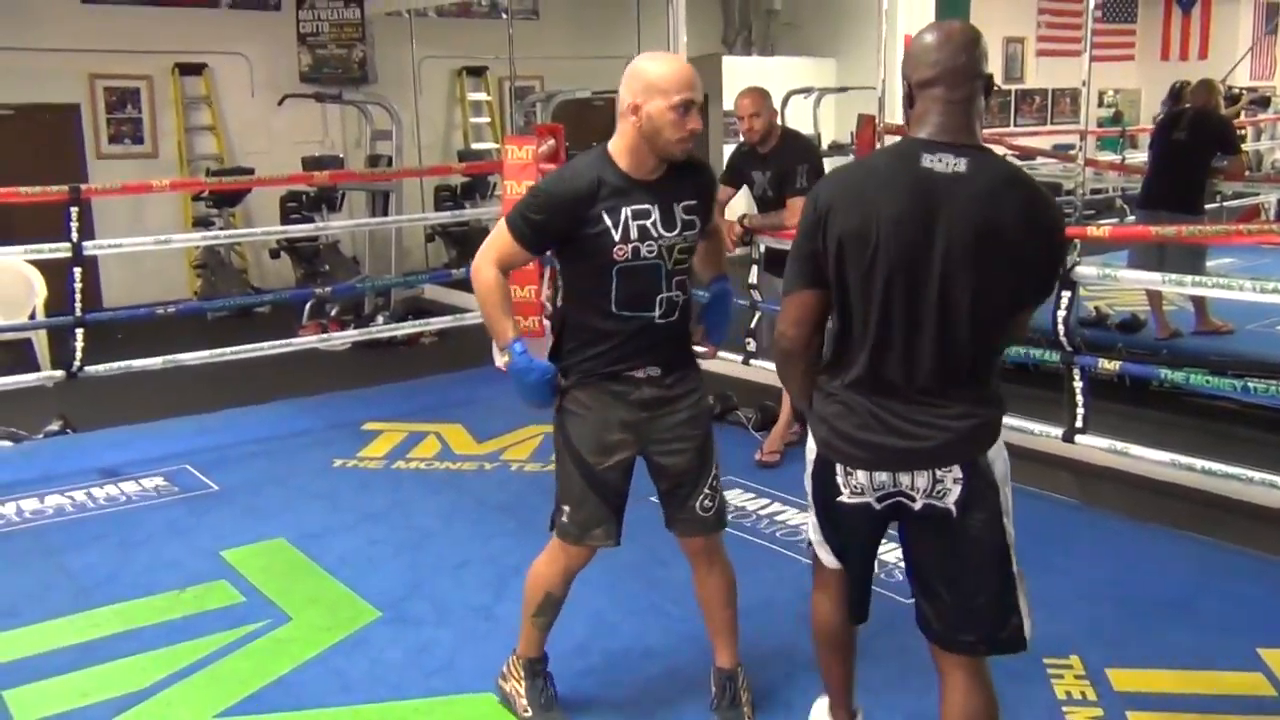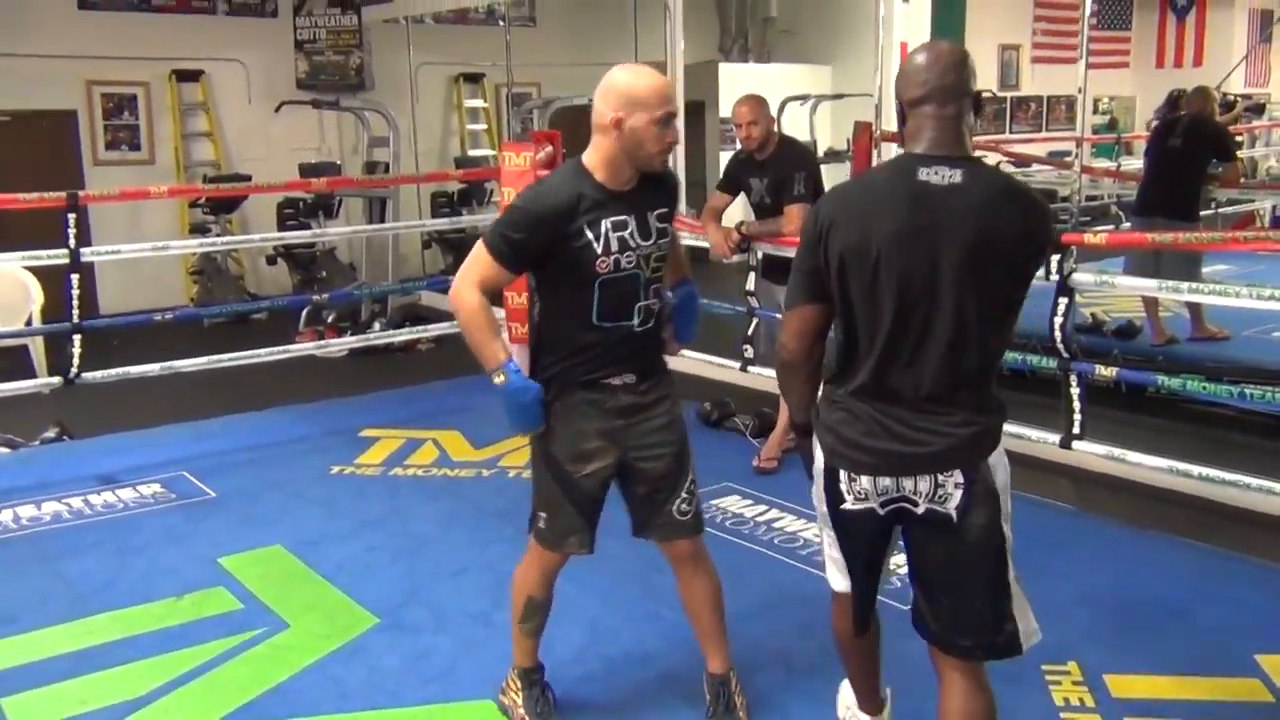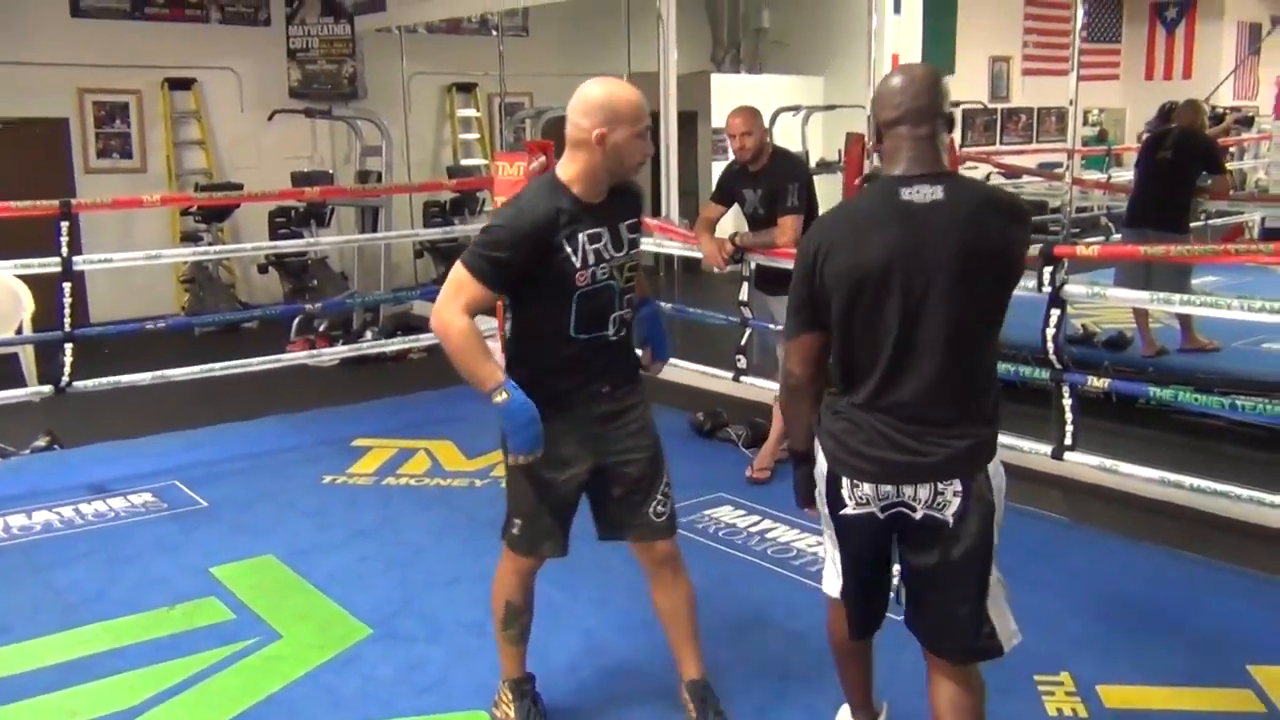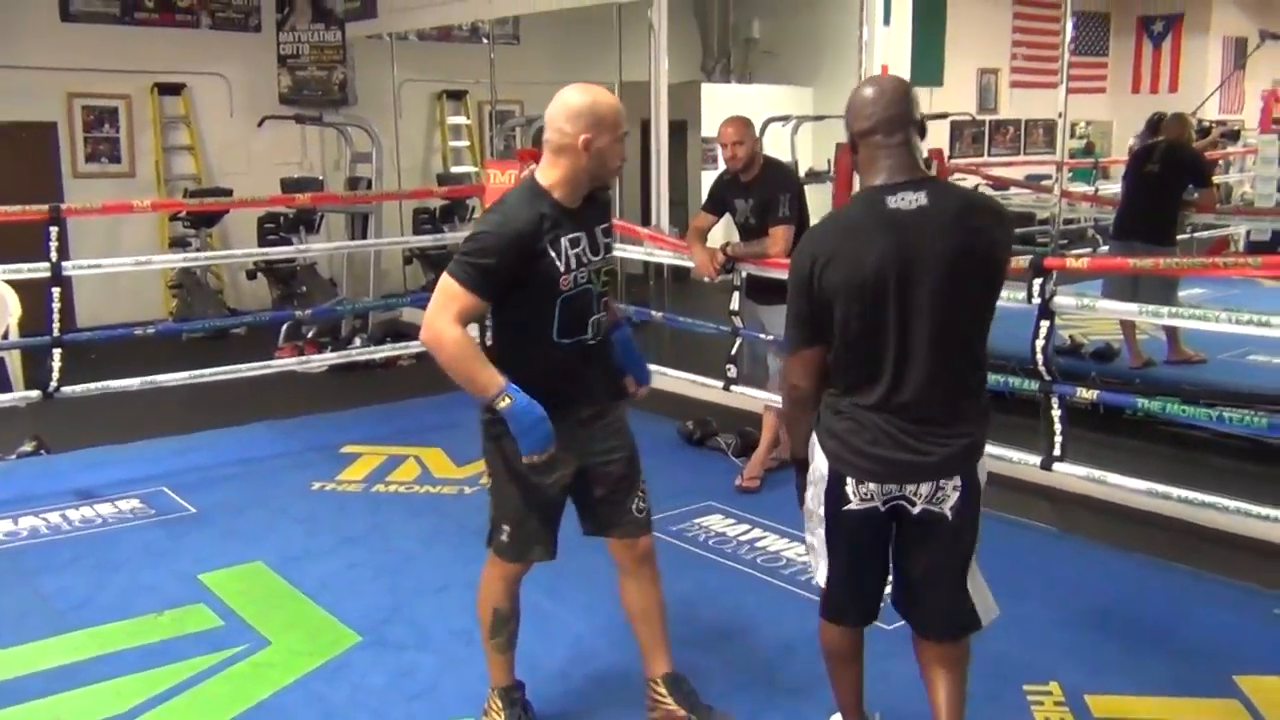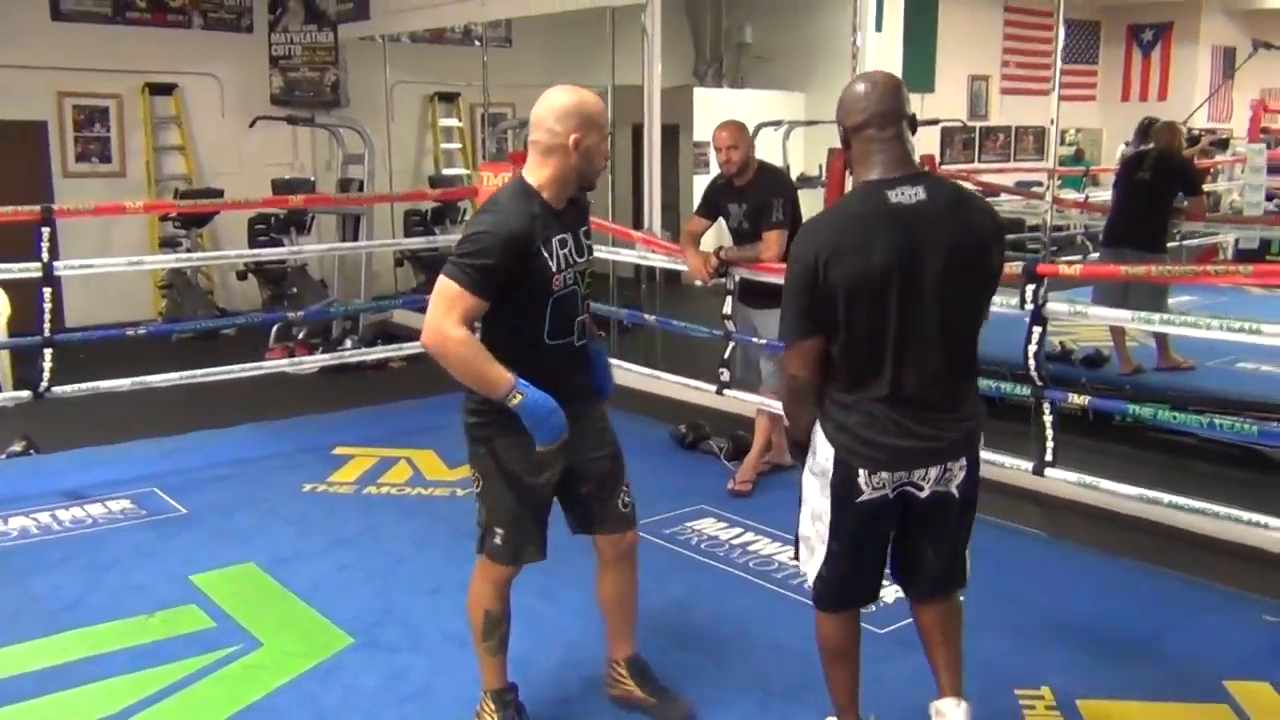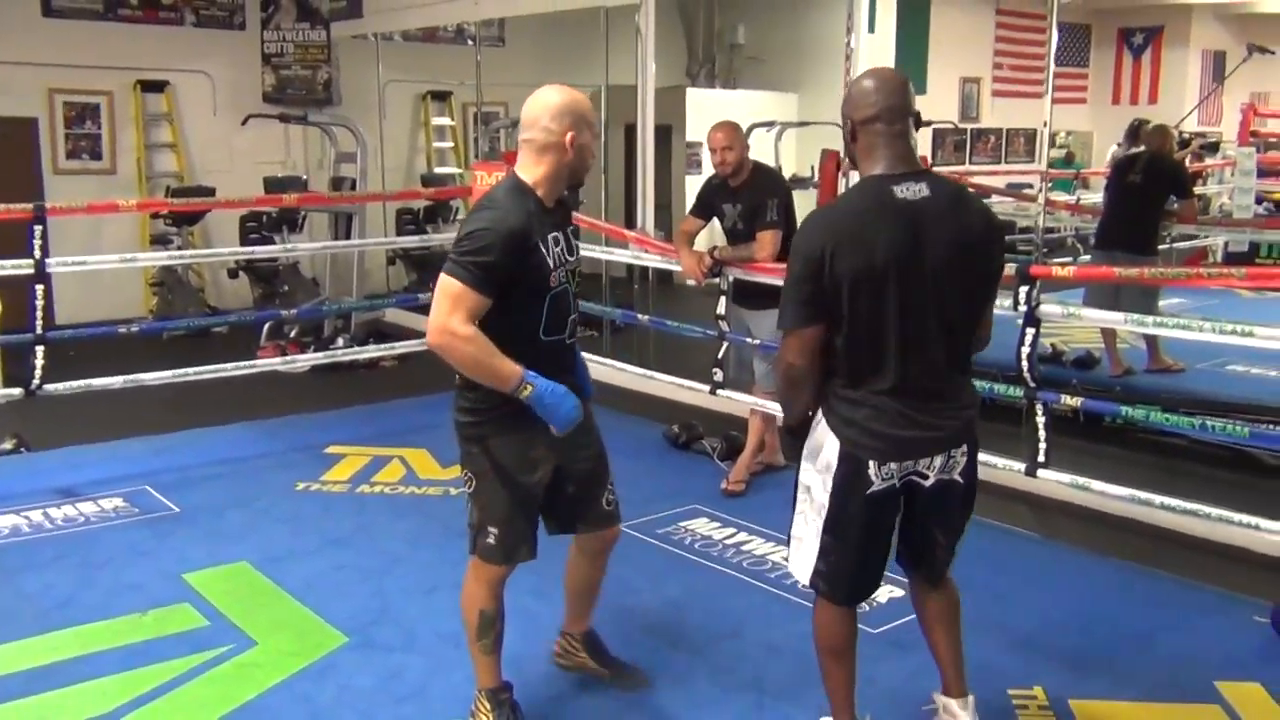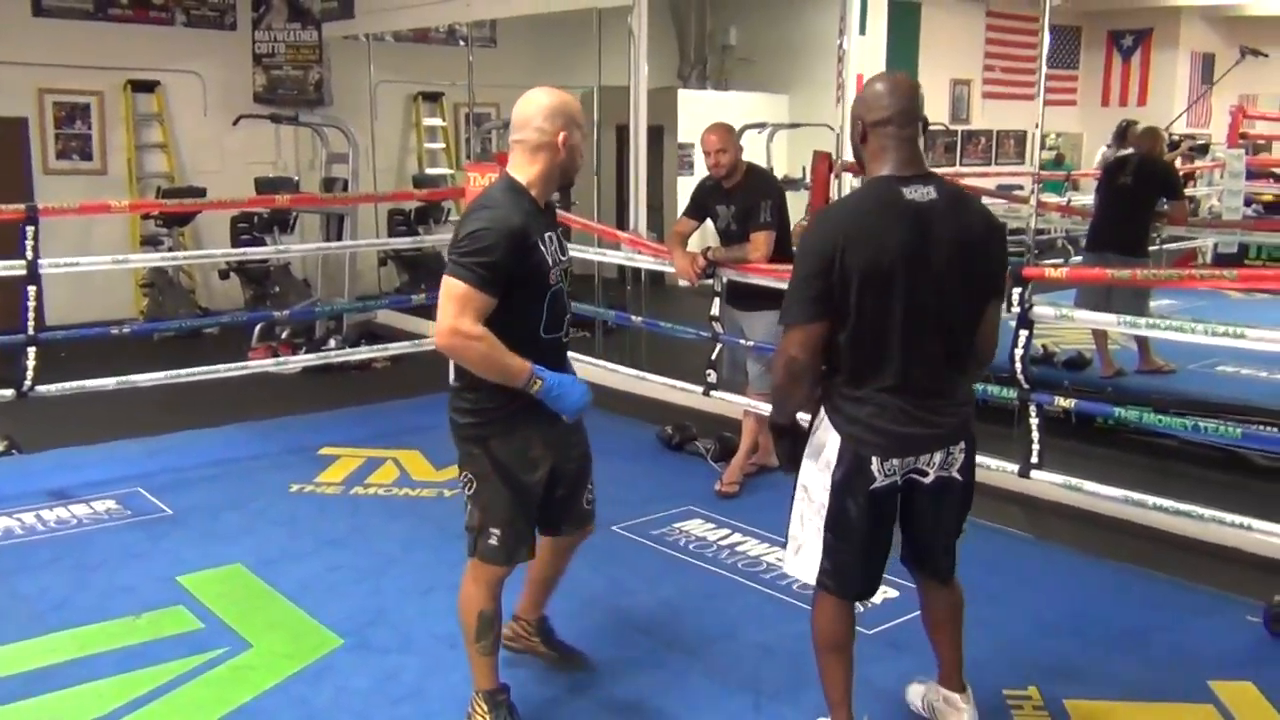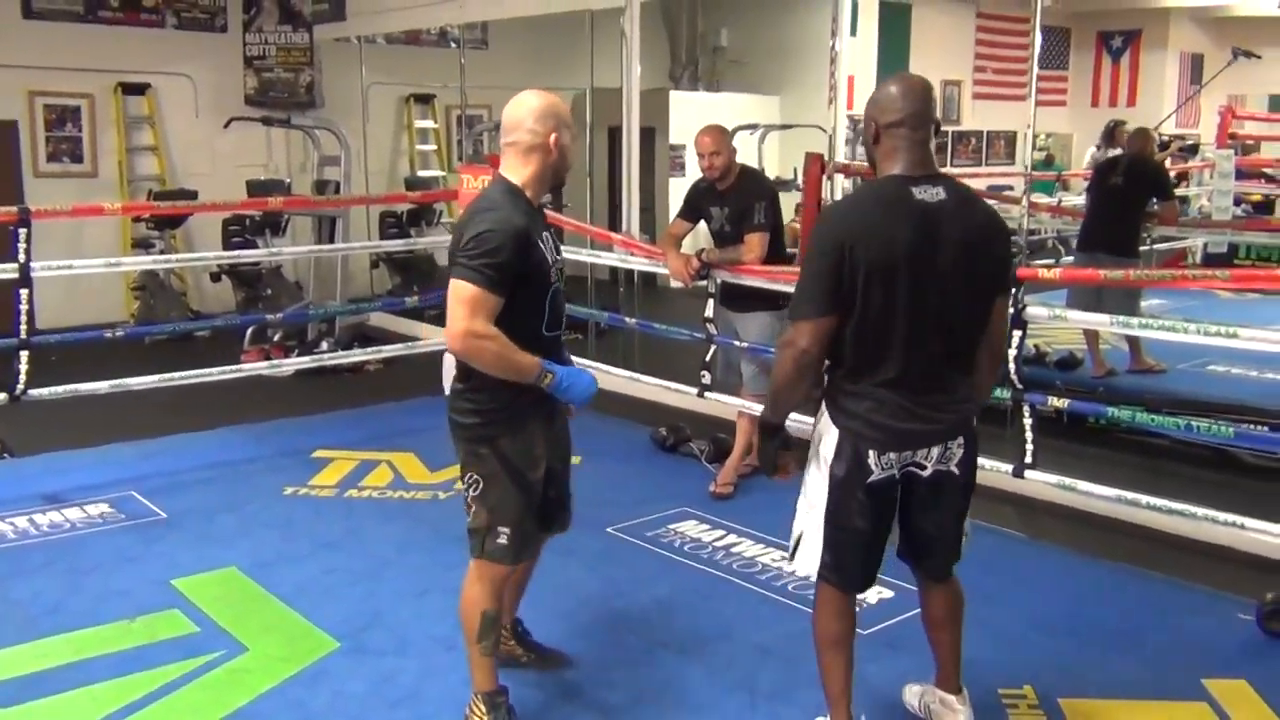
dt=0.1s
person 1, frame 1
left shoulder: (840, 191)
right shoulder: (1032, 209)
left elbow: (791, 337)
left wrist: (813, 411)
left hip: (849, 443)
right hip: (959, 454)
left knee: (834, 577)
right knee: (961, 650)
person 1, frame 2
left shoulder: (842, 207)
right shoulder: (1023, 212)
left elbow: (795, 349)
left wrist: (804, 426)
left hip: (851, 449)
right hip: (959, 457)
left knee: (851, 592)
right knee: (962, 649)
person 1, frame 3
left shoulder: (832, 232)
right shoulder: (1003, 220)
left elbow: (799, 373)
left wrist: (801, 453)
left hip: (853, 459)
right hip: (956, 466)
left knee: (850, 604)
right knee: (952, 653)
person 1, frame 4
left shoulder: (826, 242)
right shoulder: (987, 222)
left elbow: (802, 382)
left wrist: (804, 458)
left hip: (850, 458)
right hip: (949, 458)
left knee: (842, 607)
right knee: (942, 620)
person 1, frame 5
left shoulder: (824, 236)
right shoulder: (978, 220)
left elbow: (801, 372)
left wrist: (803, 440)
left hip: (854, 448)
right hip: (948, 445)
left knee: (837, 600)
right knee: (933, 588)
person 1, frame 6
left shoulder: (829, 228)
right shoulder: (976, 217)
left elbow: (799, 360)
right elbow: (978, 334)
left wrist: (795, 422)
left hip: (856, 438)
right hip: (948, 435)
left knee: (835, 591)
right knee: (931, 572)
person 1, frame 7
left shoulder: (836, 226)
right shoulder: (979, 221)
left elbow: (799, 355)
right elbow: (984, 344)
left wrist: (783, 424)
left hip: (859, 436)
right hip: (945, 433)
left knee: (836, 588)
right knee: (937, 572)
person 1, frame 8
left shoulder: (848, 220)
right shoulder: (984, 222)
left elbow: (806, 344)
right elbow: (992, 342)
left wrist: (772, 424)
left hip: (861, 431)
right hip: (946, 431)
left knee: (837, 584)
right knee: (936, 570)
person 2, frame 1
left shoulder: (694, 177)
right shoulder: (573, 188)
right elbow: (488, 266)
left wrist: (719, 294)
right wrist: (517, 352)
left hip: (677, 388)
right hip: (594, 393)
left knee: (704, 540)
right knee: (574, 545)
person 2, frame 2
left shoulder: (661, 185)
right shoulder: (550, 205)
right elbow: (466, 291)
left wrist: (682, 294)
right wrist: (509, 376)
left hip: (650, 396)
right hip: (570, 408)
left knee: (685, 546)
right knee: (549, 550)
person 2, frame 3
left shoulder: (625, 198)
right shoulder: (529, 220)
right elbow: (449, 315)
left wrist: (648, 313)
right wrist: (504, 397)
left hip: (621, 404)
right hip: (549, 419)
left knee: (661, 549)
right knee: (524, 555)
person 2, frame 4
left shoulder: (595, 204)
right shoulder: (510, 227)
right elbow: (439, 329)
left wrist: (617, 334)
right wrist: (510, 403)
left hip: (596, 409)
right hip: (532, 425)
left knee: (636, 545)
right knee: (510, 560)
person 2, frame 5
left shoulder: (574, 207)
right shoulder: (502, 227)
right elbow: (440, 331)
right wrist: (521, 398)
left hip: (579, 409)
right hip: (515, 427)
left knee: (620, 540)
right knee: (500, 563)
person 2, frame 6
left shoulder: (555, 209)
right shoulder: (500, 223)
right elbow: (445, 330)
right wrist: (530, 389)
left hip: (561, 411)
right hip: (502, 424)
left knee: (600, 528)
right knee: (494, 559)
left ankle: (577, 638)
person 2, frame 7
left shoulder: (540, 209)
right shoulder: (497, 223)
right elbow: (455, 331)
right wrist: (543, 382)
left hip: (548, 411)
right hip: (498, 423)
left knee: (571, 527)
right knee: (492, 561)
left ankle: (528, 625)
person 2, frame 8
left shoulder: (525, 212)
right shoulder: (499, 224)
right elbow: (466, 335)
left wrist: (553, 376)
right wrist: (554, 377)
left hip: (533, 413)
right hip: (495, 422)
left knee: (537, 534)
right knee: (494, 558)
left ankle: (507, 632)
person 3, frame 1
left shoulder: (800, 151)
right shoulder: (743, 154)
left elbow: (796, 217)
right elbow: (717, 200)
left wrist: (746, 223)
right wrist: (719, 222)
right hip: (773, 260)
left ankle: (784, 425)
right ankle: (800, 417)
person 3, frame 2
left shoulder: (797, 158)
right shoulder: (741, 162)
left elbow: (793, 224)
right elbow: (711, 208)
left wrist: (743, 230)
right wrist: (713, 230)
right hip: (771, 267)
left ankle: (779, 434)
person 3, frame 3
left shoulder: (790, 169)
right shoulder: (735, 172)
left elbow: (787, 235)
right elbow: (705, 219)
left wrist: (737, 241)
right wrist: (707, 241)
right hip: (764, 278)
right knee: (773, 362)
left ankle: (773, 444)
person 3, frame 4
left shoulder: (781, 179)
right shoulder: (726, 182)
left elbow: (778, 246)
right elbow: (697, 227)
left wrist: (727, 250)
right wrist: (699, 250)
left hip: (789, 292)
right hip: (755, 288)
left knee: (780, 372)
right knee: (765, 371)
left ankle: (762, 455)
right ankle: (784, 445)
person 3, frame 5
left shoulder: (775, 184)
right shoulder: (720, 186)
left elbow: (772, 250)
right elbow: (690, 231)
left wrist: (721, 255)
right wrist: (692, 254)
left hip: (782, 296)
right hip: (748, 292)
left knee: (773, 376)
right knee: (761, 375)
left ankle: (754, 459)
right ankle: (779, 450)
person 3, frame 6
left shoulder: (770, 185)
right shoulder: (714, 187)
left elbow: (766, 251)
right elbow: (685, 231)
left wrist: (715, 254)
right wrist: (687, 254)
left hip: (776, 297)
right hip: (742, 293)
left knee: (766, 378)
right knee: (755, 376)
left ankle: (746, 459)
right ankle: (772, 449)
person 3, frame 7
left shoulder: (763, 187)
right shoulder: (708, 188)
left elbow: (759, 252)
right elbow: (678, 232)
left wrist: (709, 255)
right wrist: (680, 255)
left hip: (770, 298)
right hip: (736, 294)
left knee: (760, 379)
right knee: (748, 377)
left ankle: (740, 460)
right ankle: (765, 450)
person 3, frame 8
left shoulder: (757, 188)
right shoulder: (701, 191)
left elbow: (753, 254)
right elbow: (671, 235)
left wrist: (703, 257)
right wrist: (673, 257)
left hip: (764, 300)
right hip: (729, 296)
left knee: (754, 381)
right knee: (743, 379)
left ankle: (734, 463)
right ankle: (759, 452)
person 4, frame 1
left shoulder: (1168, 118)
right shoulder: (1220, 122)
right elbow: (1238, 169)
right wrist: (1211, 168)
left hip: (1150, 198)
right hip: (1185, 203)
left knee: (1150, 263)
right knee: (1192, 265)
left ankle: (1161, 324)
right ankle: (1203, 320)
person 4, frame 2
left shoulder: (1163, 125)
right shoulder: (1215, 129)
right elbow: (1233, 175)
right wrist: (1207, 176)
left hip: (1146, 205)
right hip: (1180, 209)
left knee: (1146, 271)
right knee: (1187, 272)
left ankle: (1157, 330)
right ankle: (1199, 327)
person 4, frame 3
left shoulder: (1154, 137)
right shoulder: (1205, 142)
right elbow: (1223, 188)
right wrist: (1196, 188)
left hip: (1136, 216)
right hip: (1170, 221)
left knee: (1136, 281)
right knee: (1178, 282)
left ankle: (1147, 342)
right ankle: (1189, 338)
person 4, frame 4
left shoulder: (1141, 151)
right shoulder: (1192, 156)
right elbow: (1209, 202)
right wrist: (1183, 201)
left hip: (1124, 229)
right hip: (1158, 234)
left knee: (1123, 294)
right knee: (1164, 295)
left ankle: (1134, 353)
right ankle: (1175, 350)
person 4, frame 5
left shoulder: (1132, 159)
right shoulder: (1182, 164)
right elbow: (1199, 210)
right wrist: (1173, 209)
left hip: (1114, 236)
right hip: (1148, 241)
left knee: (1113, 301)
right knee: (1154, 302)
left ankle: (1124, 360)
right ankle: (1165, 357)
person 4, frame 6
left shoulder: (1123, 162)
right shoulder: (1174, 167)
right elbow: (1190, 213)
right wrist: (1165, 212)
left hip: (1106, 239)
right hip: (1139, 244)
left knee: (1105, 303)
right knee: (1145, 304)
left ankle: (1115, 362)
right ankle: (1155, 359)
person 4, frame 7
left shoulder: (1114, 164)
right shoulder: (1164, 169)
right elbow: (1181, 215)
right wrist: (1157, 214)
left hip: (1097, 241)
right hip: (1130, 246)
left knee: (1096, 304)
right knee: (1136, 305)
left ankle: (1106, 363)
right ankle: (1146, 360)
person 4, frame 8
left shoulder: (1105, 165)
right shoulder: (1154, 169)
right elbow: (1171, 215)
right wrist: (1147, 214)
left hip: (1088, 241)
right hip: (1121, 246)
left knee: (1087, 305)
right knee: (1127, 305)
left ankle: (1097, 363)
right ankle: (1137, 359)
